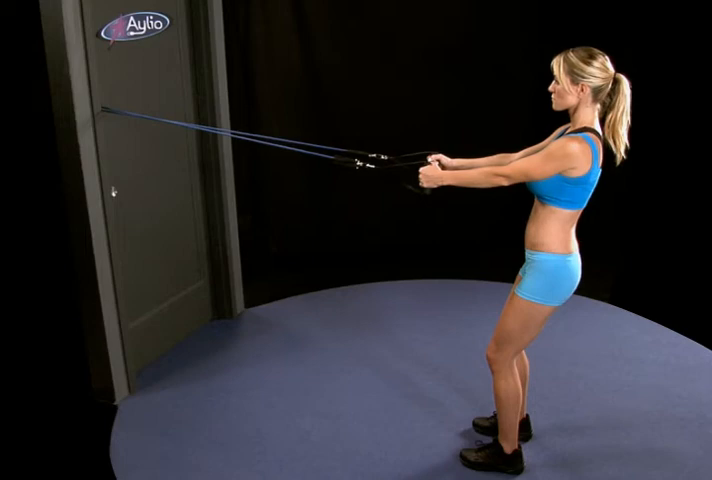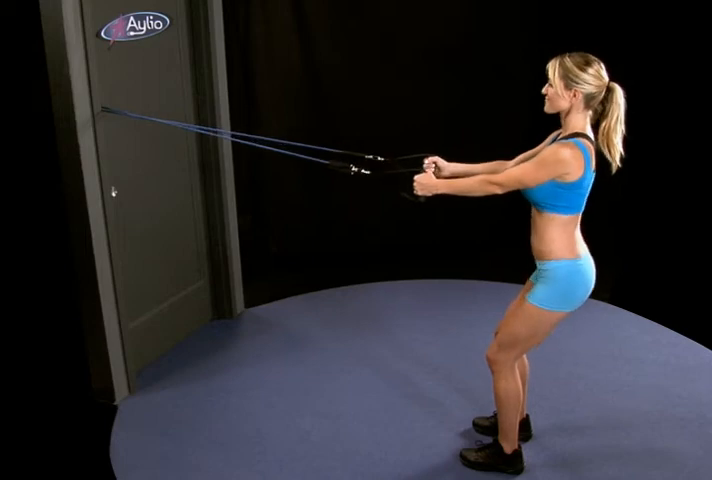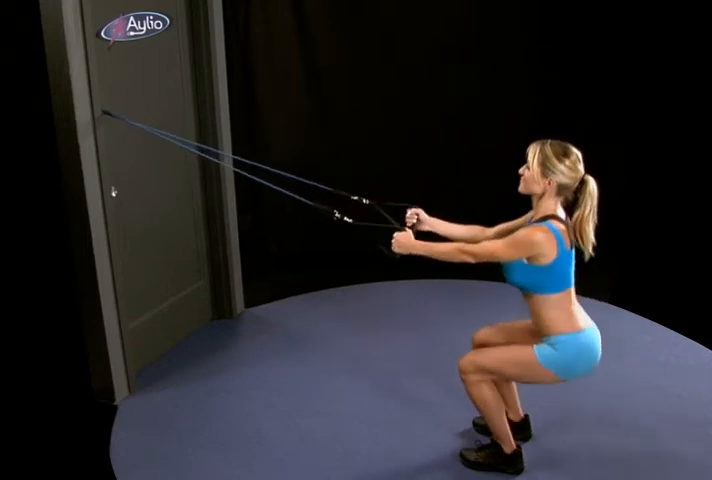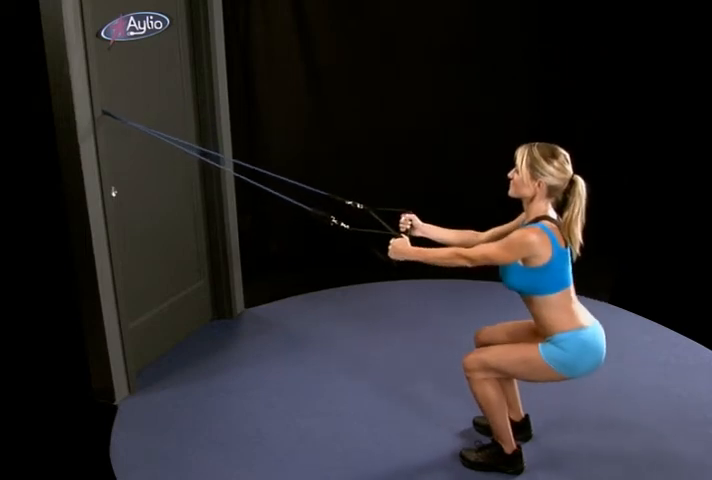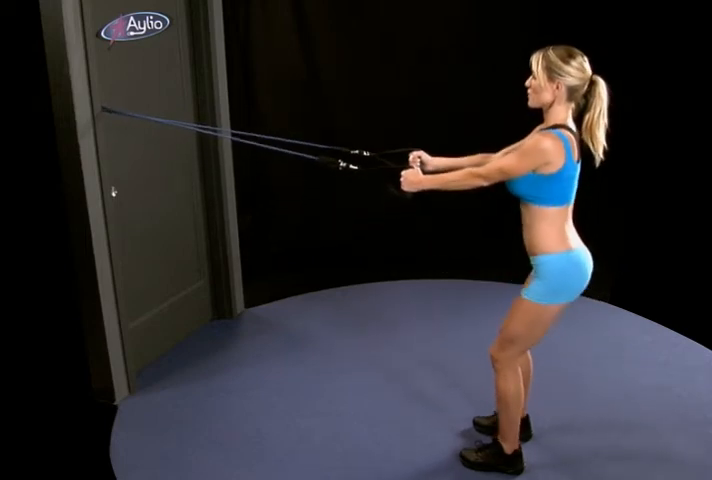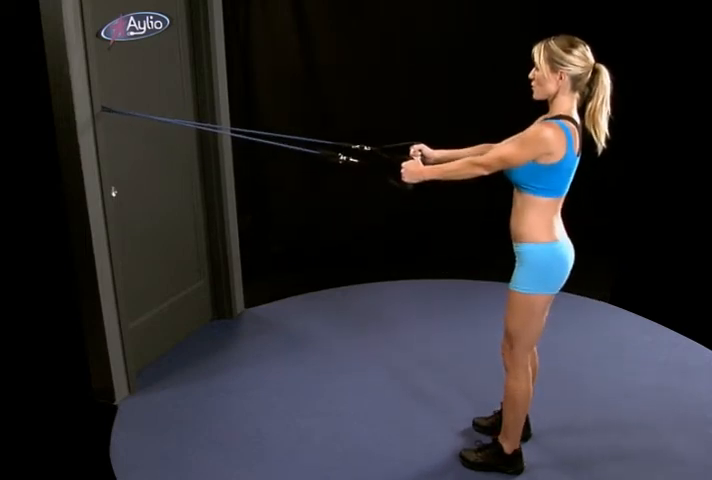
dt=0.7s
person 1, frame 1
left shoulder: (576, 148)
right shoulder: (572, 134)
left elbow: (504, 176)
right elbow: (513, 158)
left wrist: (444, 179)
right wrist: (454, 163)
left hip: (550, 268)
right hip: (546, 261)
left knee: (499, 355)
right knee: (511, 345)
left ankle: (507, 451)
right ankle: (516, 419)
person 1, frame 2
left shoulder: (568, 152)
right shoulder: (567, 139)
left elbow: (498, 184)
right elbow: (509, 166)
left wrist: (437, 187)
right wrist: (452, 168)
left hip: (563, 275)
right hip: (560, 267)
left knee: (500, 356)
right knee: (507, 340)
left ankle: (507, 452)
right ankle: (516, 419)
person 1, frame 3
left shoulder: (539, 237)
right shoulder: (545, 218)
left elbow: (471, 254)
right elbow: (486, 234)
left wrist: (414, 246)
right wrist: (431, 223)
left hip: (569, 350)
right hip: (566, 335)
left knee: (470, 366)
right knee: (482, 340)
left ankle: (507, 453)
right ankle: (516, 421)
person 1, frame 4
left shoulder: (533, 238)
right shoulder: (537, 220)
left elbow: (467, 258)
right elbow: (479, 239)
left wrist: (410, 253)
right wrist: (424, 229)
left hip: (574, 348)
right hip: (569, 334)
left knee: (475, 365)
right knee: (486, 339)
left ankle: (507, 452)
right ankle: (516, 421)
person 1, frame 5
left shoulder: (548, 143)
right shoulder: (556, 133)
left elbow: (484, 176)
right elbow: (493, 159)
left wrist: (424, 182)
right wrist: (436, 162)
left hip: (558, 267)
right hip: (561, 261)
left knee: (503, 355)
right knee: (515, 346)
left ankle: (507, 452)
right ankle: (516, 419)
person 1, frame 6
left shoulder: (549, 133)
right shoulder: (559, 124)
left elbow: (484, 165)
right elbow: (495, 149)
left wrist: (425, 173)
right wrist: (437, 155)
left hip: (540, 256)
right hip: (547, 252)
left knee: (515, 354)
right knee: (523, 347)
left ankle: (507, 451)
right ankle: (514, 419)
